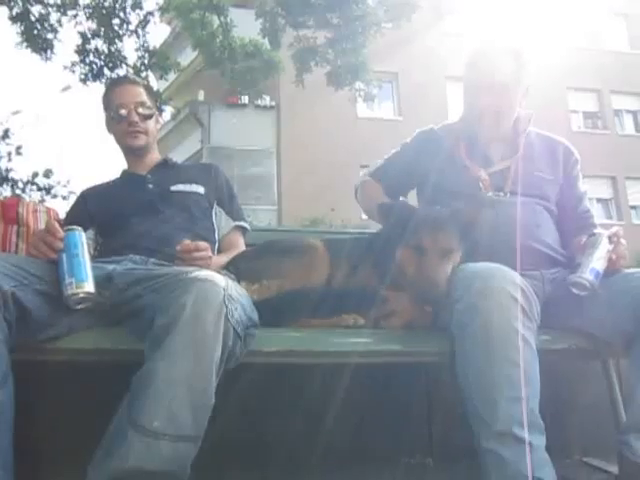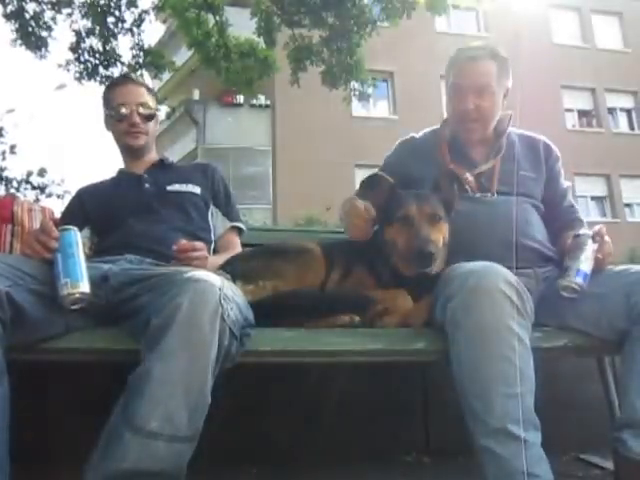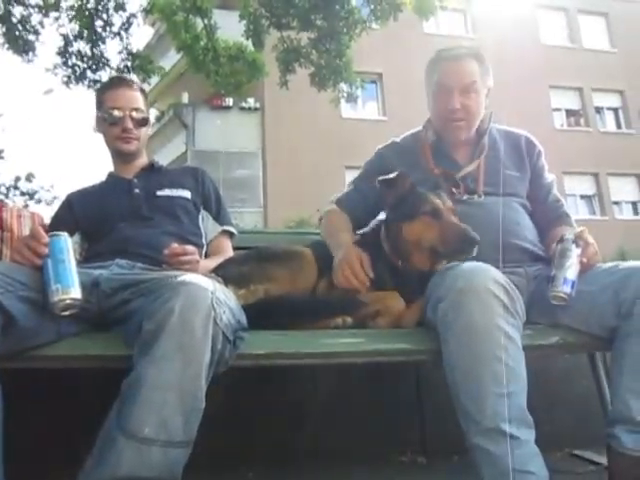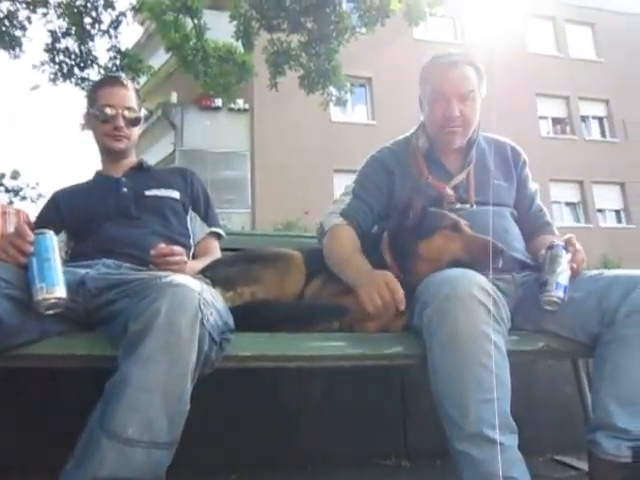
dt=0.4s
person 1, frame 1
left shoulder: (556, 153)
right shoulder: (432, 144)
left elbow: (580, 231)
right elbow: (370, 185)
left hip: (559, 282)
right hip: (474, 279)
right knee: (493, 288)
person 1, frame 2
left shoulder: (538, 151)
right shoulder: (416, 151)
left elbow: (566, 226)
right elbow: (360, 204)
right wrist: (357, 211)
left hip: (550, 280)
right hip: (468, 279)
right knee: (487, 286)
person 1, frame 3
left shoulder: (521, 147)
right shoulder: (399, 156)
left elbow: (554, 219)
right elbow: (338, 211)
right wrist: (343, 246)
left hip: (542, 278)
right hip: (458, 279)
right knee: (477, 286)
person 1, frame 4
left shoulder: (508, 155)
right shoulder: (391, 161)
left elbow: (537, 228)
right elbow: (338, 225)
right wrist: (364, 274)
left hip: (526, 285)
right hip: (448, 287)
right knee: (464, 292)
person 2, frame 1
left shoulder: (205, 176)
right shoulder: (96, 196)
left elbow: (238, 251)
right elbow: (63, 246)
left wrist: (213, 263)
right wrist: (43, 244)
left hip: (175, 281)
right hip: (94, 279)
left knee: (206, 292)
person 2, frame 2
left shoulder: (202, 176)
right shoulder: (91, 195)
left elbow: (234, 252)
right elbow: (55, 247)
left wrist: (209, 263)
right wrist: (38, 243)
left hip: (168, 280)
right hip: (89, 278)
left knee: (202, 293)
person 2, frame 3
left shoulder: (192, 180)
right shoulder: (81, 200)
left elbow: (226, 256)
right elbow: (47, 251)
left wrist: (200, 267)
left hip: (160, 284)
right hip: (81, 283)
left knee: (194, 296)
person 2, frame 4
left shoulder: (180, 181)
right shoulder: (67, 198)
left elbow: (213, 257)
left wrist: (188, 267)
left hip: (147, 284)
right hip: (65, 282)
left knee: (181, 297)
